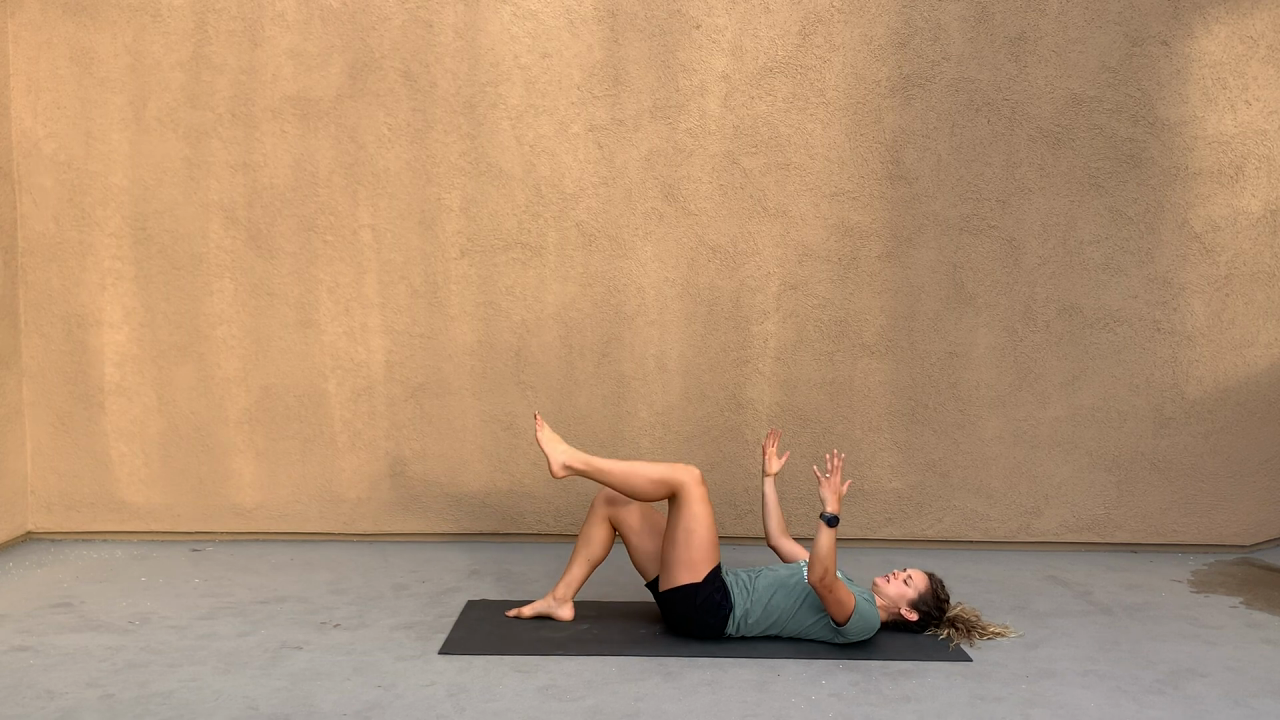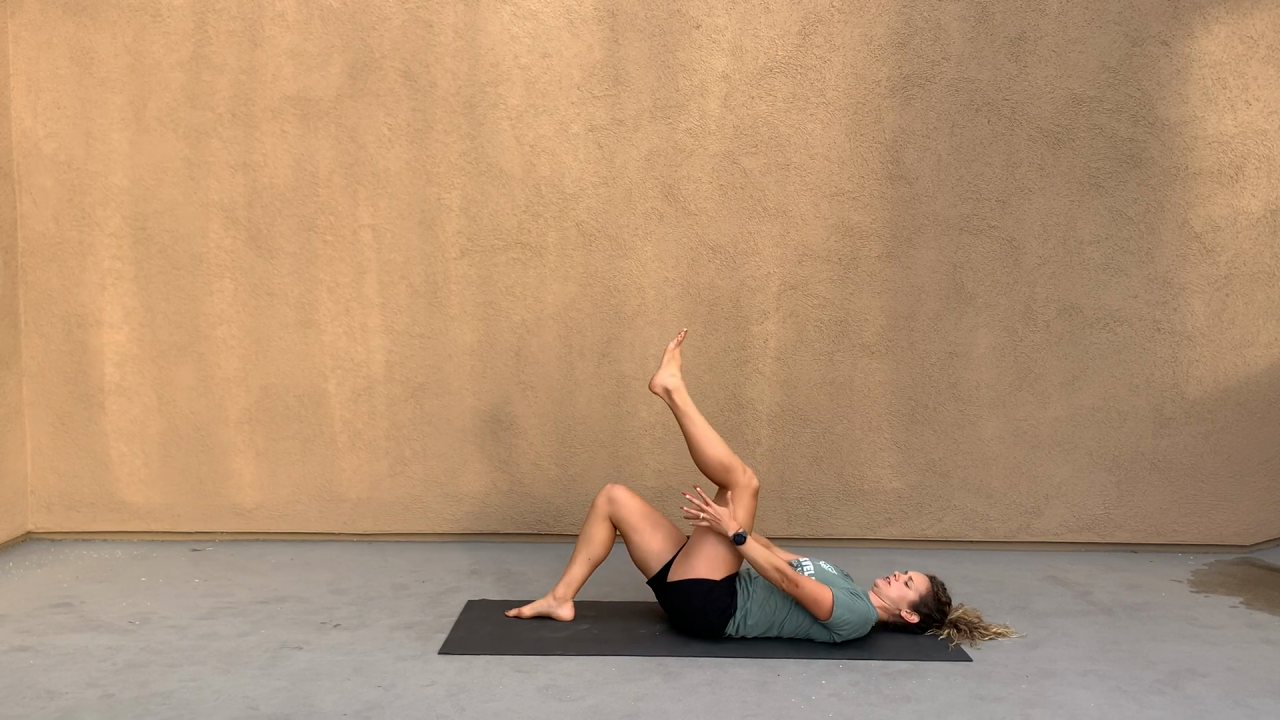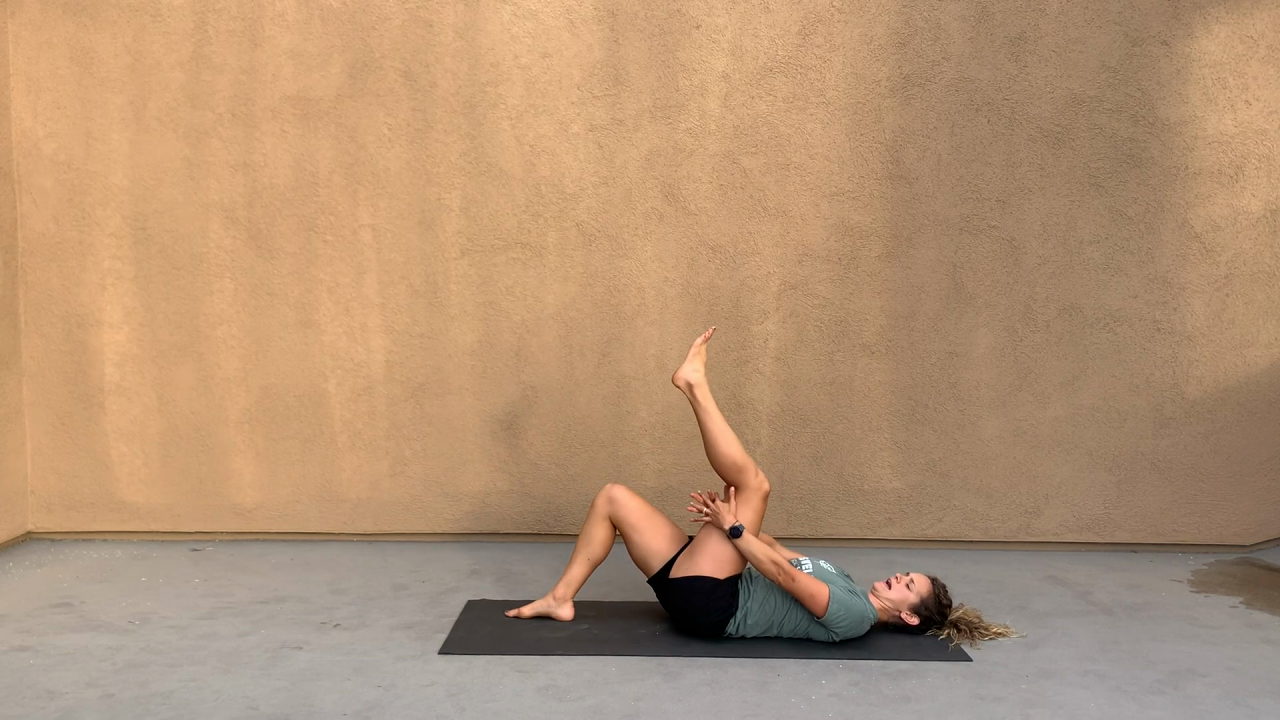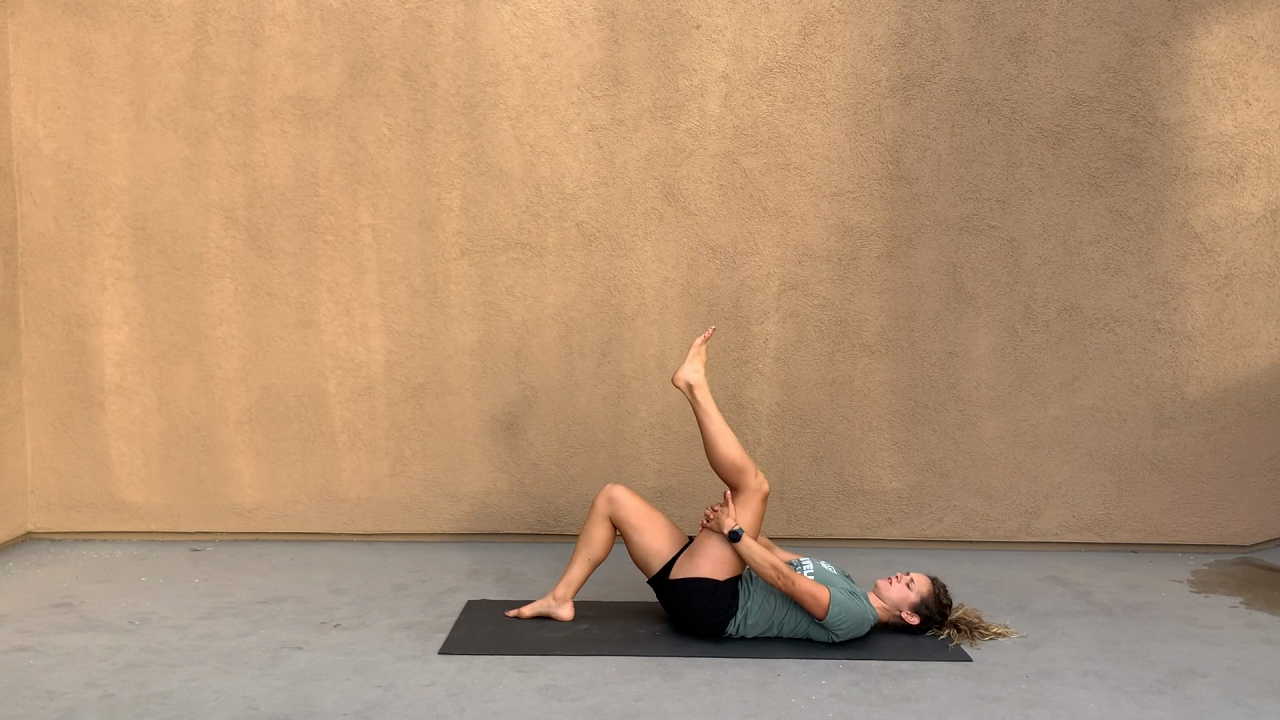
dt=0.5s
person 1, frame 1
left shoulder: (861, 618)
right shoulder: (847, 593)
left elbow: (819, 577)
right elbow: (780, 542)
left wrist: (830, 514)
right wrist: (771, 479)
left hip: (705, 608)
right hip: (700, 599)
left knee: (688, 479)
right knee: (612, 503)
left ankle: (572, 461)
right ankle: (560, 600)
person 1, frame 2
left shoulder: (855, 617)
right shoulder: (845, 587)
left elbow: (787, 579)
right elbow: (779, 558)
left wrist: (734, 530)
right wrist: (725, 519)
left hip: (707, 606)
right hip: (695, 593)
left knee: (742, 480)
right knee: (613, 497)
left ankle: (673, 390)
right ankle: (560, 599)
person 1, frame 3
left shoulder: (853, 616)
right shoulder: (843, 586)
left elbow: (784, 573)
right elbow: (771, 549)
left wrist: (732, 527)
right wrist: (730, 521)
left hip: (707, 603)
right hip: (694, 589)
left knee: (754, 484)
right knee: (612, 497)
left ankle: (696, 387)
right ankle: (560, 599)
person 1, frame 4
left shoulder: (854, 617)
right shoulder: (846, 588)
left elbow: (784, 579)
right elbow: (777, 555)
left wrist: (732, 532)
right wrist: (736, 526)
left hip: (707, 604)
right hip: (695, 588)
left knee: (753, 485)
right knee: (612, 497)
left ankle: (696, 388)
right ankle: (560, 600)
